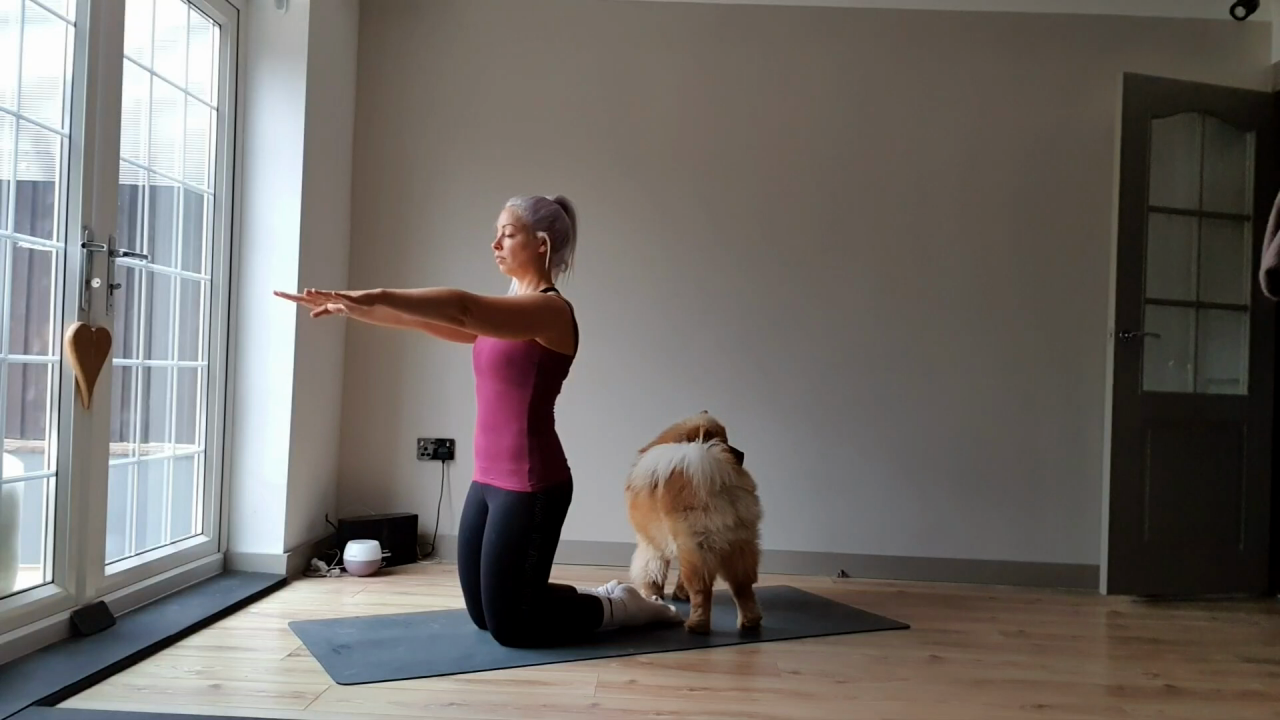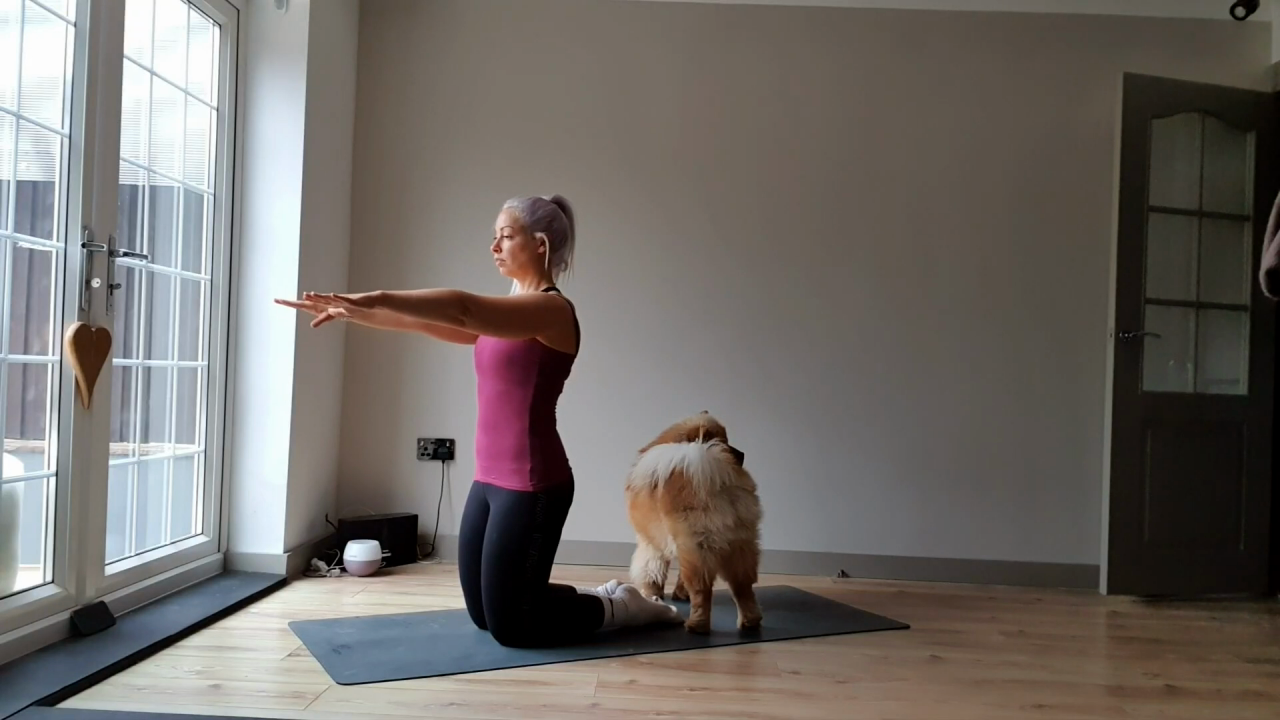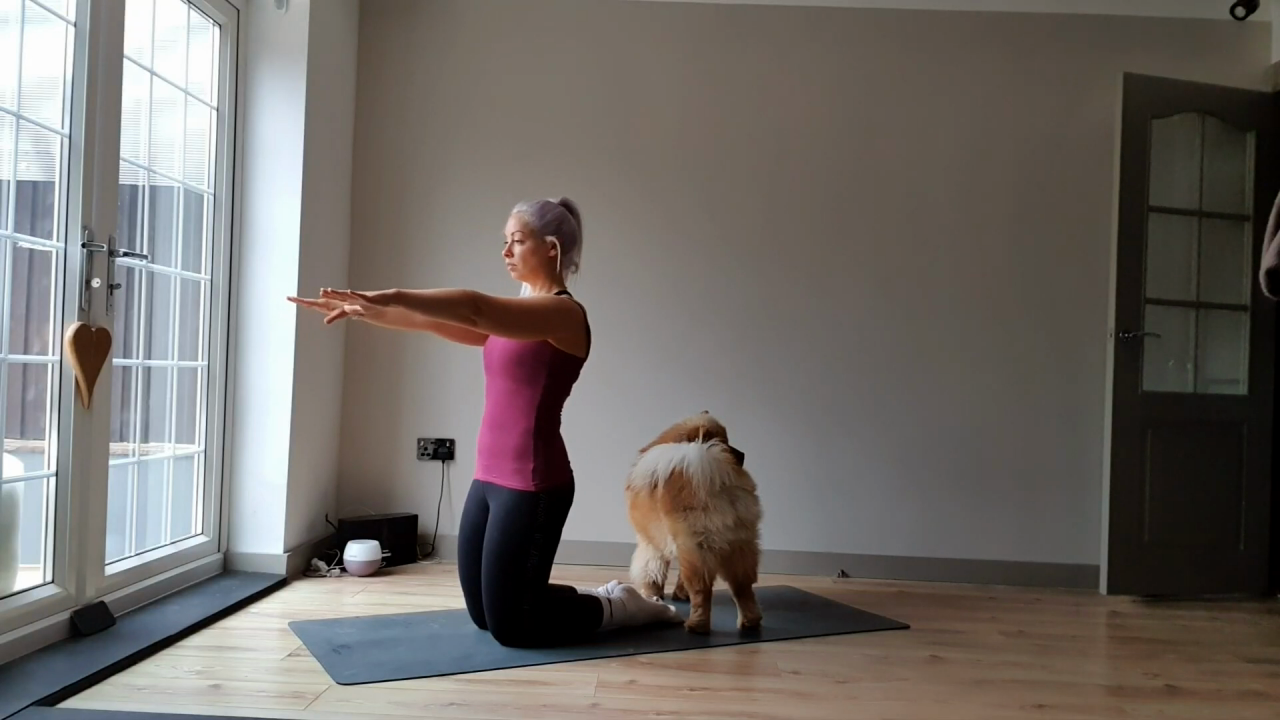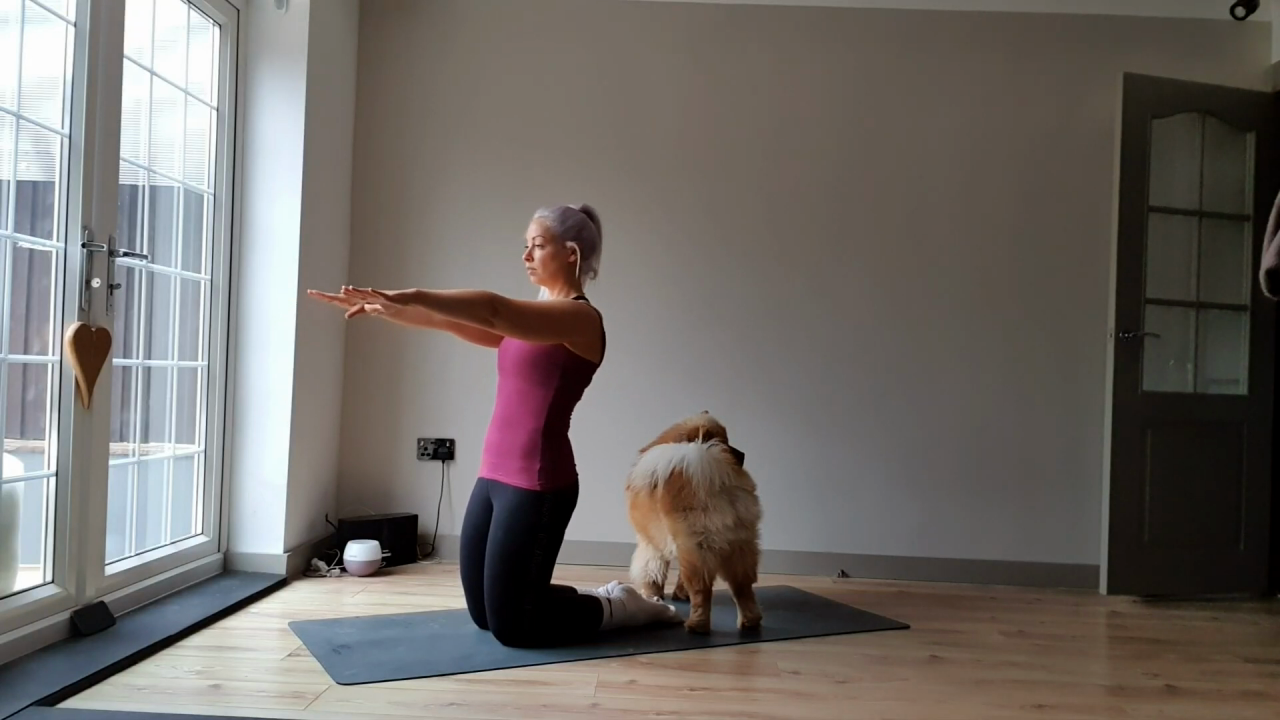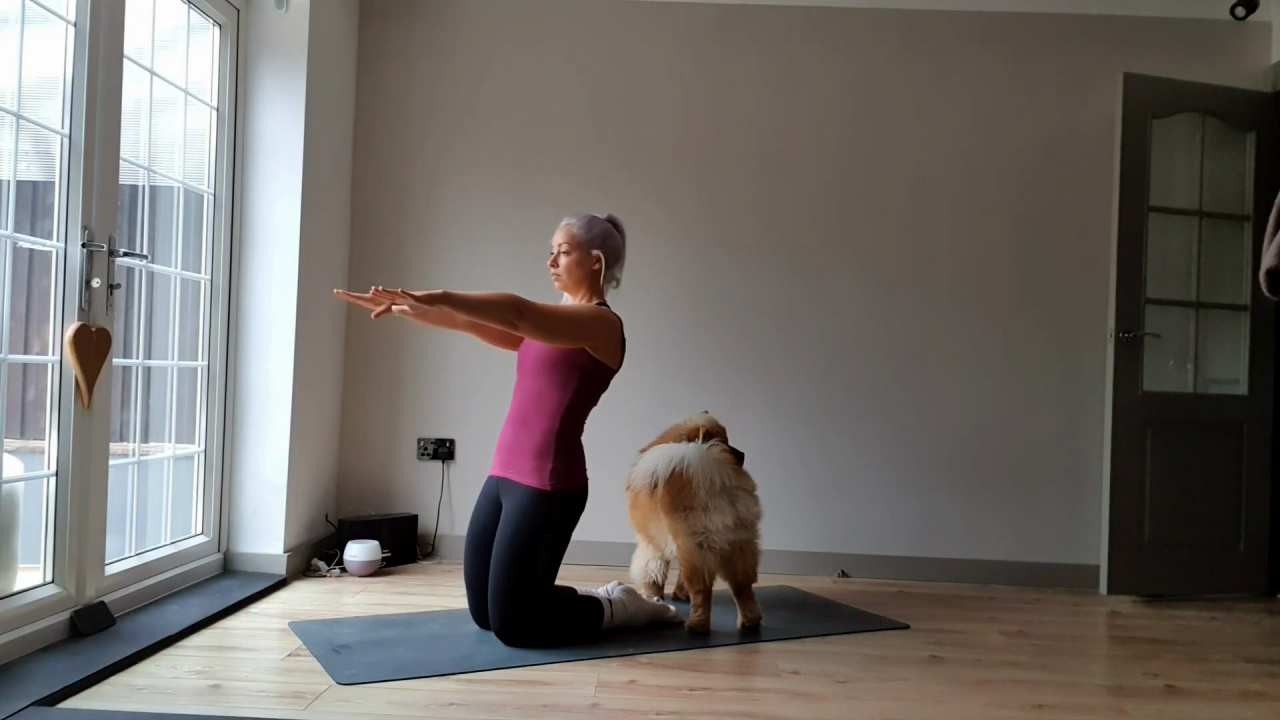
dt=0.5s
person 1, frame 1
left shoulder: (551, 311)
right shoulder: (503, 316)
left elbow: (462, 307)
right elbow: (426, 320)
left wrist: (378, 295)
right wrist: (350, 307)
left hip: (532, 486)
right hip: (490, 480)
left knee: (510, 625)
right knee: (483, 612)
left ankle: (620, 606)
right ankle: (603, 596)
person 1, frame 2
left shoulder: (553, 310)
right shoulder: (503, 316)
left elbow: (462, 308)
right elbow: (428, 322)
left wrist: (377, 298)
right wrist: (350, 310)
left hip: (532, 485)
right hip: (491, 479)
left knee: (510, 626)
right knee: (483, 613)
left ankle: (620, 607)
right ankle: (602, 596)
person 1, frame 3
left shoulder: (564, 314)
right shoulder: (513, 317)
left elbow: (474, 308)
right elbow: (437, 322)
left wrist: (391, 295)
right wrist: (363, 310)
left hip: (534, 485)
right hip: (491, 479)
left knee: (510, 625)
right knee: (484, 613)
left ankle: (620, 607)
right ankle: (602, 597)
person 1, frame 4
left shoulder: (581, 319)
right shoulder: (528, 320)
left elbow: (492, 309)
right elbow: (452, 321)
left wrist: (412, 294)
right wrist: (382, 307)
left hip: (538, 484)
right hip: (496, 477)
left knee: (511, 625)
right knee: (483, 614)
left ankle: (618, 607)
right ankle: (604, 596)
person 1, frame 5
left shoulder: (601, 324)
right shoulder: (549, 326)
left elbow: (515, 312)
right elbow: (473, 323)
left wrist: (437, 297)
right wrist: (404, 307)
left hip: (548, 485)
right hip: (505, 476)
left knee: (513, 624)
right knee: (483, 612)
left ankle: (621, 608)
right ankle: (601, 598)
